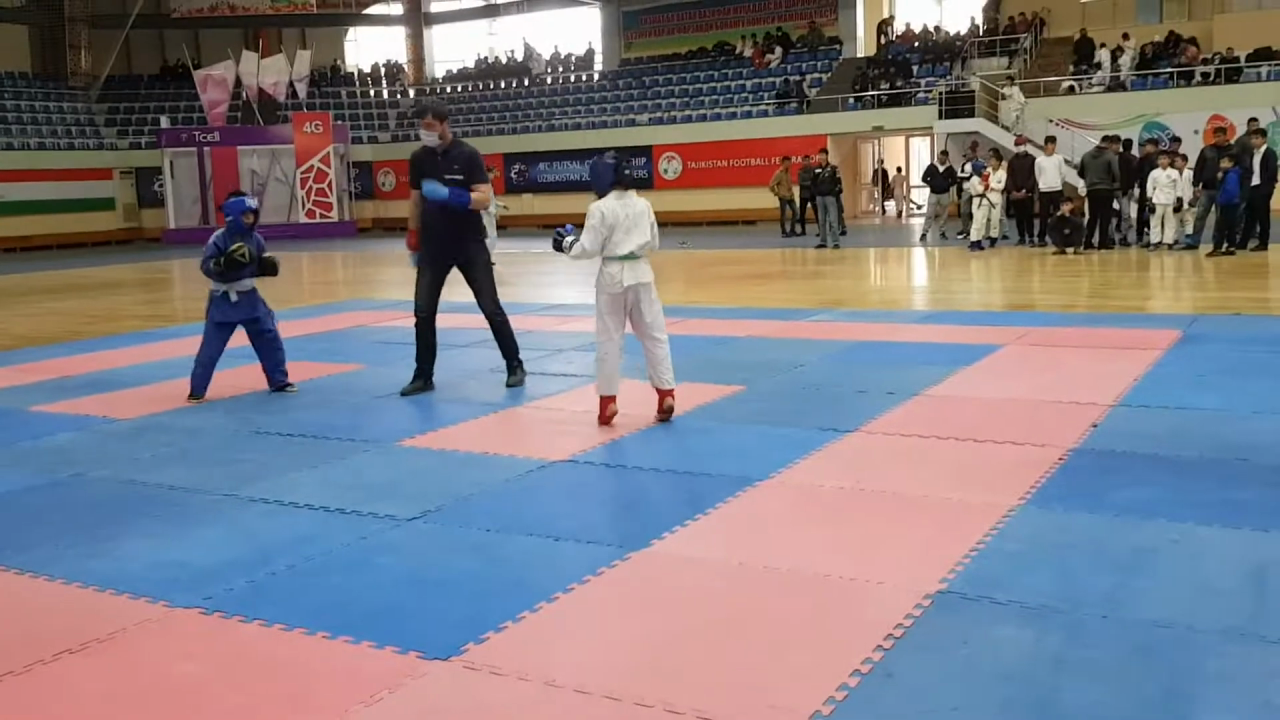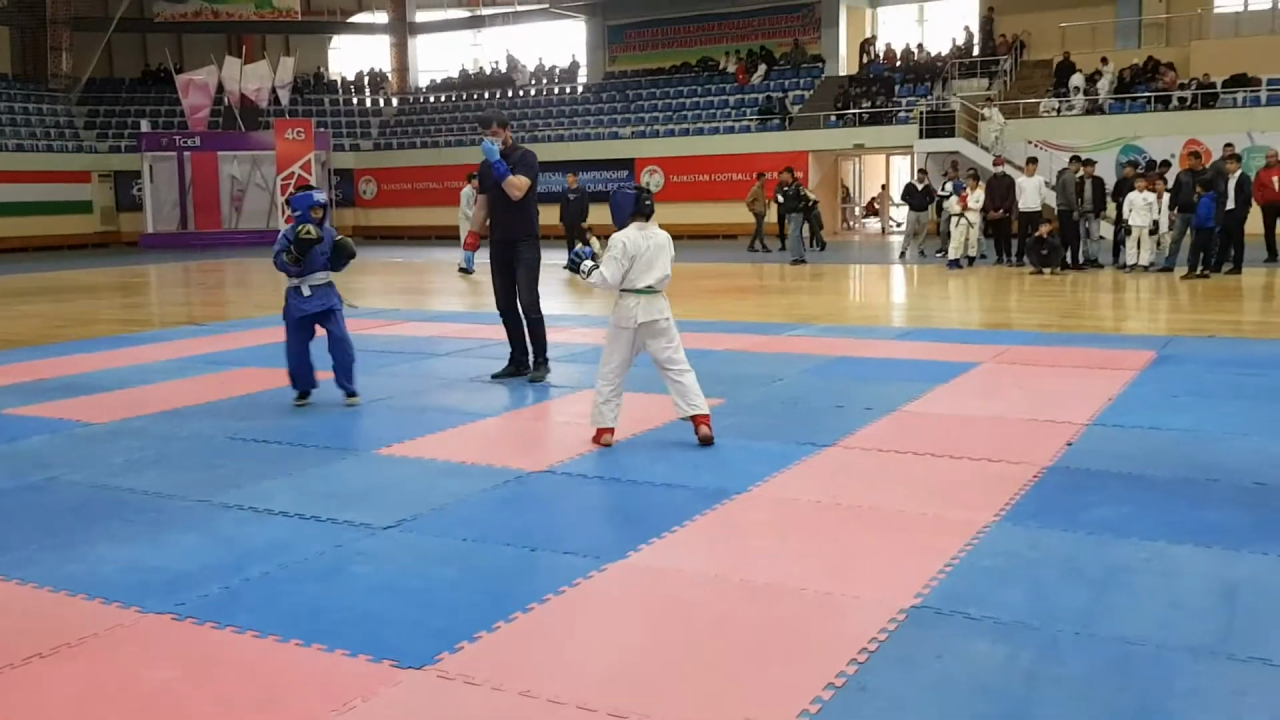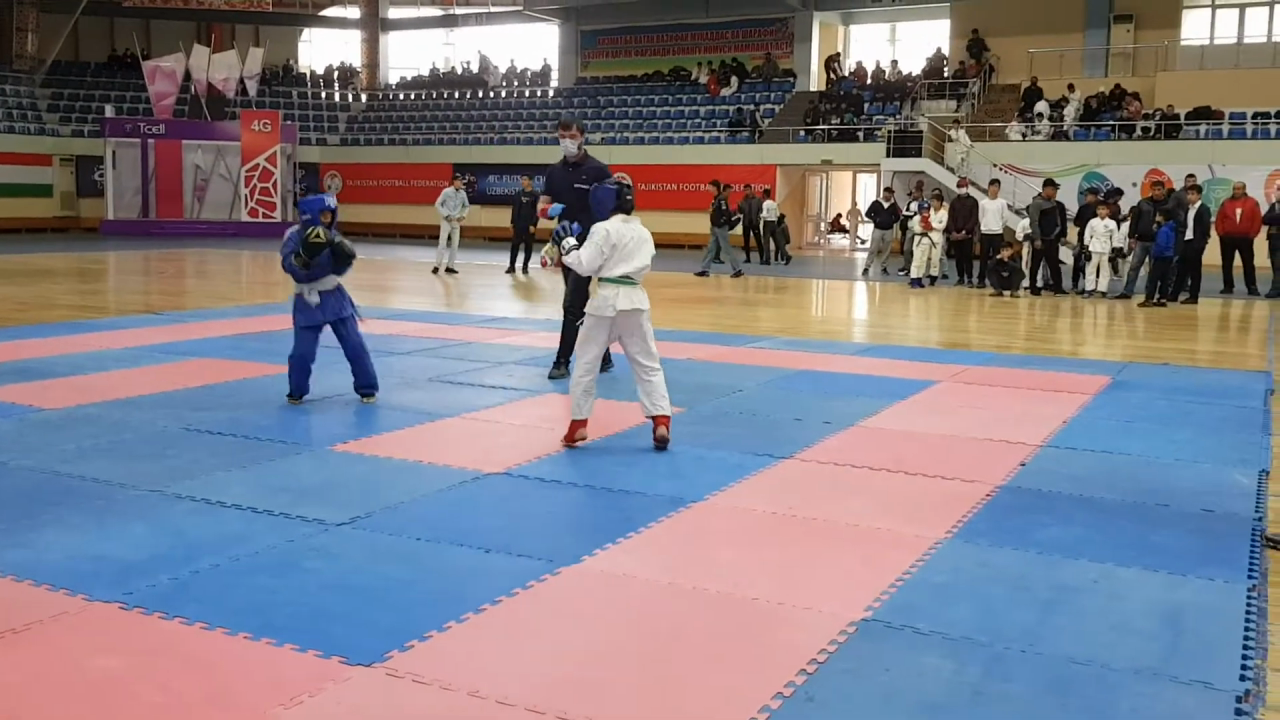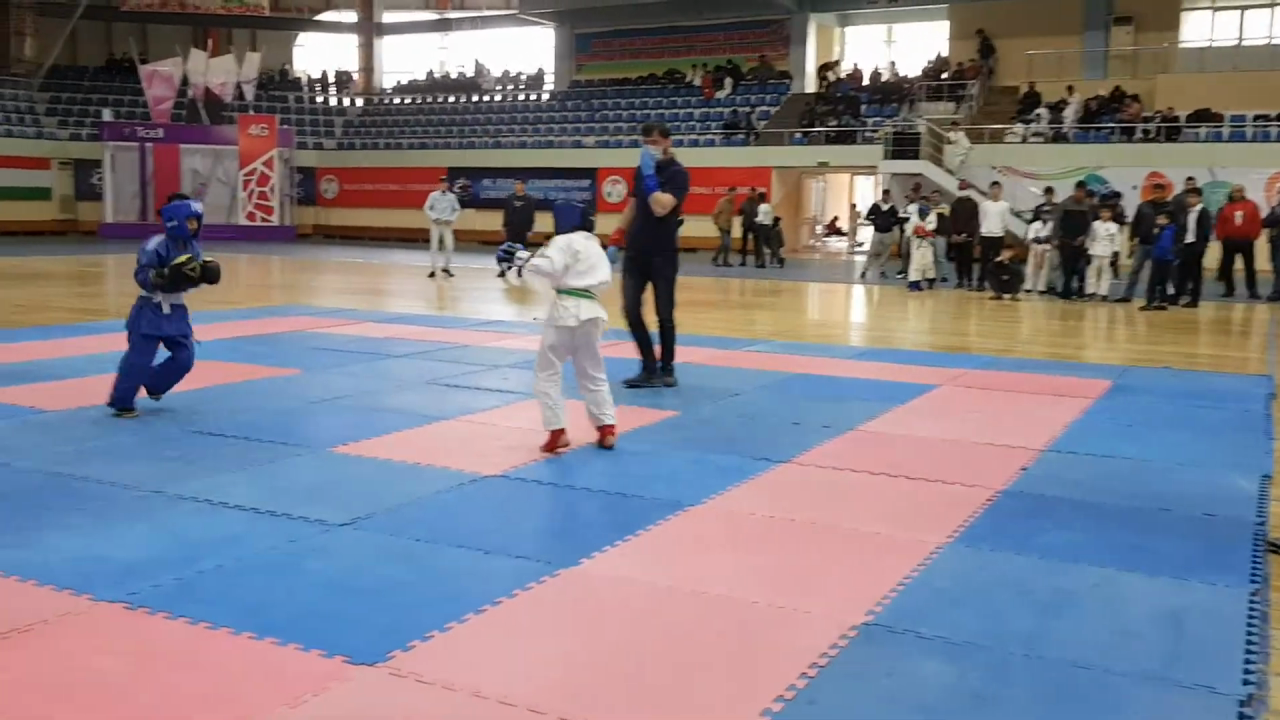
dt=1s
person 1, frame 1
left shoulder: (467, 156)
right shoulder: (419, 158)
left elbow: (484, 199)
right elbow: (416, 201)
left wrist: (447, 195)
right wrist: (413, 242)
left hip: (469, 243)
right hip: (433, 246)
left knee: (490, 308)
right knee: (423, 313)
left ankle: (514, 365)
right ankle: (423, 376)
person 1, frame 2
left shoulder: (525, 157)
right shoulder: (486, 166)
left elbow: (517, 191)
right elbow: (482, 206)
left wrist: (496, 161)
right wrist: (471, 243)
left hip: (525, 242)
right hip: (499, 244)
left knee: (528, 303)
right knee: (505, 306)
left ankle: (540, 361)
right ankle: (518, 361)
person 1, frame 3
left shoulder: (598, 170)
right shoulder: (554, 171)
right elbow: (541, 205)
right wrist: (549, 210)
left knee: (572, 305)
right knee: (577, 307)
left ankle: (562, 361)
right ankle: (602, 356)
person 1, frame 4
left shoulder: (678, 173)
right shoulder: (641, 170)
left elbow: (661, 208)
left wrist: (649, 176)
right wrist: (616, 239)
left hip: (663, 254)
right hip: (635, 251)
left knee: (665, 315)
right knee: (631, 310)
left ankle: (667, 368)
right ankle: (650, 369)
person 2, frame 1
left shoulder: (599, 210)
right shoulder: (644, 206)
left elbow: (589, 249)
right elbow: (653, 244)
left wrist: (567, 244)
left hip: (613, 277)
right hip: (641, 274)
left knee: (609, 342)
right knee: (654, 336)
left ankle: (608, 401)
right ankle: (666, 394)
person 2, frame 2
left shoulder: (621, 239)
right shoulder: (664, 237)
left elbow: (609, 279)
left wrist: (586, 267)
left hip: (630, 309)
right hip: (657, 308)
left knee: (611, 371)
right knee: (678, 368)
left ankle: (604, 429)
right ankle: (702, 423)
person 2, frame 3
left shoulder: (604, 230)
right shoulder: (643, 232)
left elbow: (584, 266)
left wrist: (567, 245)
left hip: (607, 300)
right hip: (636, 300)
left knee: (587, 362)
right knee: (647, 363)
left ankle: (578, 424)
right ankle: (661, 422)
person 2, frame 4
left shoulder: (564, 242)
right shoulder: (596, 249)
left elbow: (552, 268)
right elbow: (600, 281)
left wrist: (526, 260)
left hip: (565, 311)
right hip: (592, 312)
left knee: (548, 373)
right knee: (593, 374)
left ankle: (557, 431)
right ankle: (607, 430)
person 3, frame 1
left shoulder: (256, 238)
right shoulder: (219, 239)
left elbow: (261, 266)
right elbow: (207, 267)
left wrist: (268, 266)
right wrist: (226, 263)
left hip: (249, 297)
right hip: (223, 300)
left knee: (270, 338)
right knee: (211, 346)
left ankle: (279, 381)
right ankle: (197, 390)
person 3, frame 2
left shoulder: (329, 233)
right shoulder: (288, 234)
left elbow: (334, 264)
right elbow: (281, 263)
left wrist: (343, 256)
right wrist: (299, 250)
left hip: (326, 292)
right hip: (299, 297)
left knee: (340, 339)
right knee: (297, 346)
left ankle: (348, 389)
right ankle: (303, 388)
person 3, frame 3
left shoulder: (331, 235)
right shoulder: (294, 236)
left elbow: (338, 269)
right elbow: (290, 267)
left wrist: (344, 257)
right wrist: (307, 253)
left hip: (335, 296)
right hip: (309, 302)
left knee: (354, 343)
right knee: (303, 350)
left ankle: (366, 388)
right ankle: (296, 391)
person 3, frame 4
left shoulder: (192, 245)
right shoulder: (156, 246)
right elbow: (143, 277)
left wrist: (204, 274)
right wrist: (168, 275)
left hip: (176, 310)
right hip: (151, 311)
left knee: (185, 357)
right knee: (139, 358)
left ankle: (152, 384)
right ankle: (121, 403)
